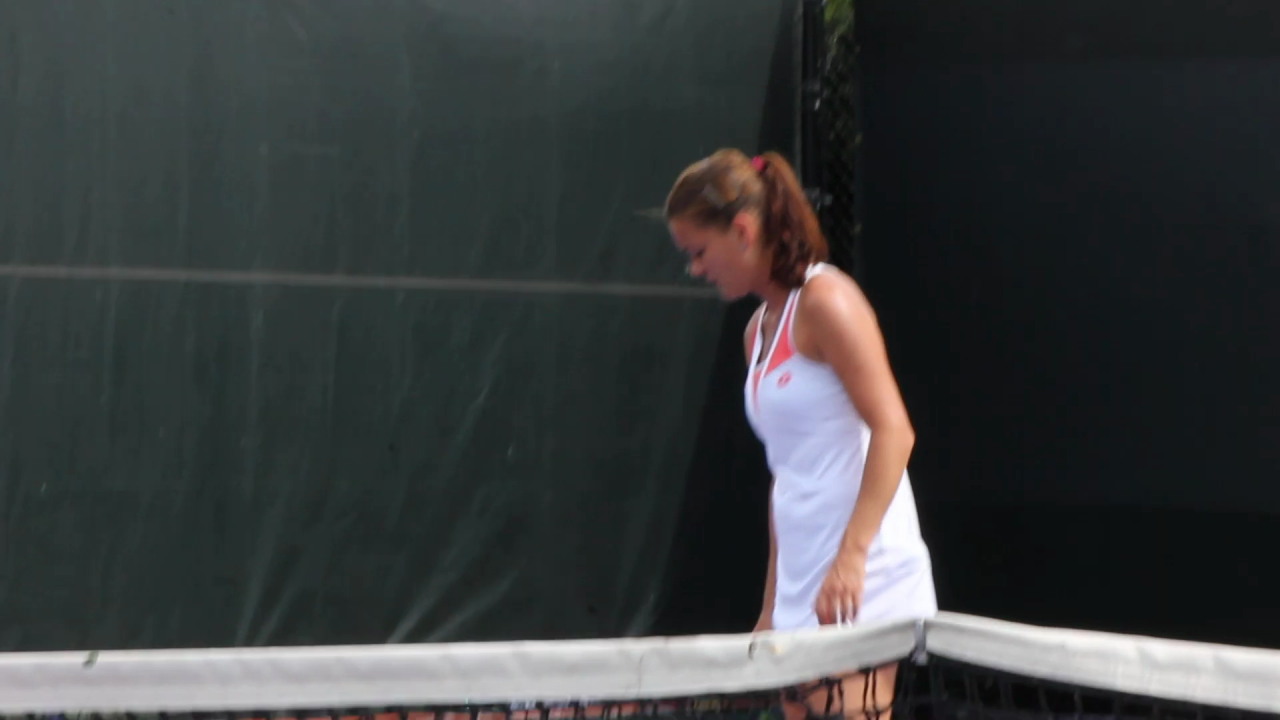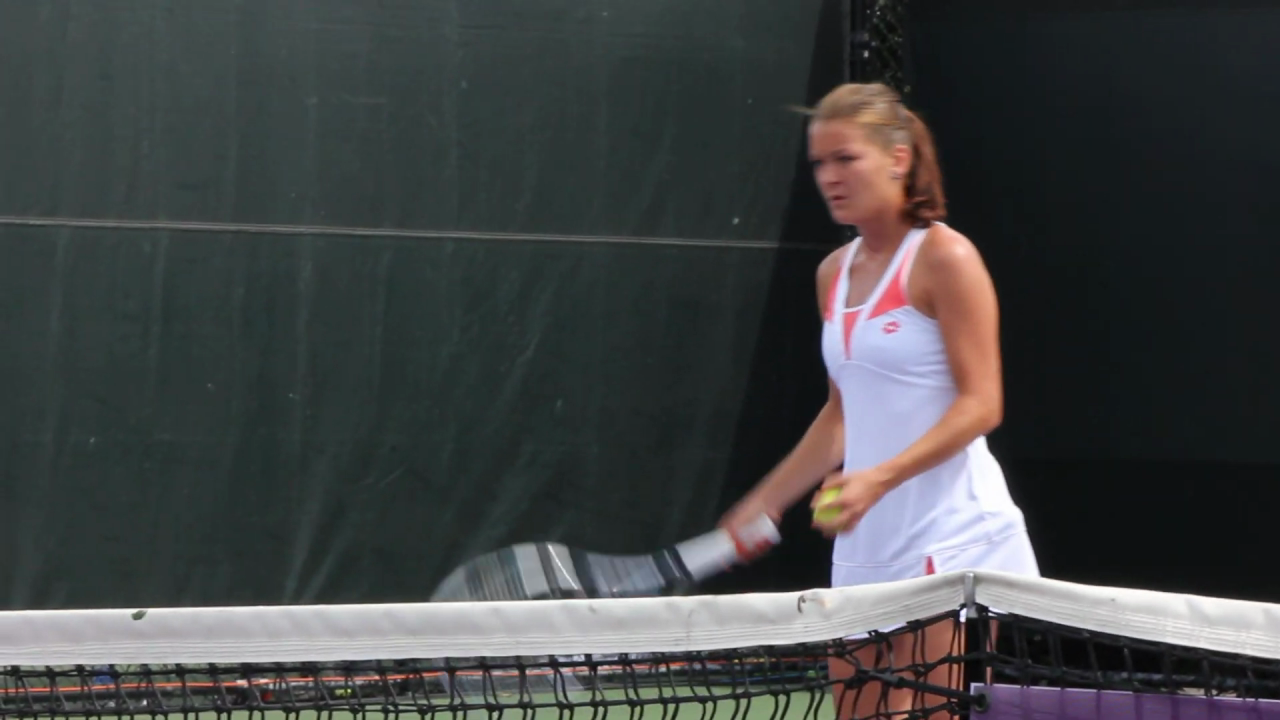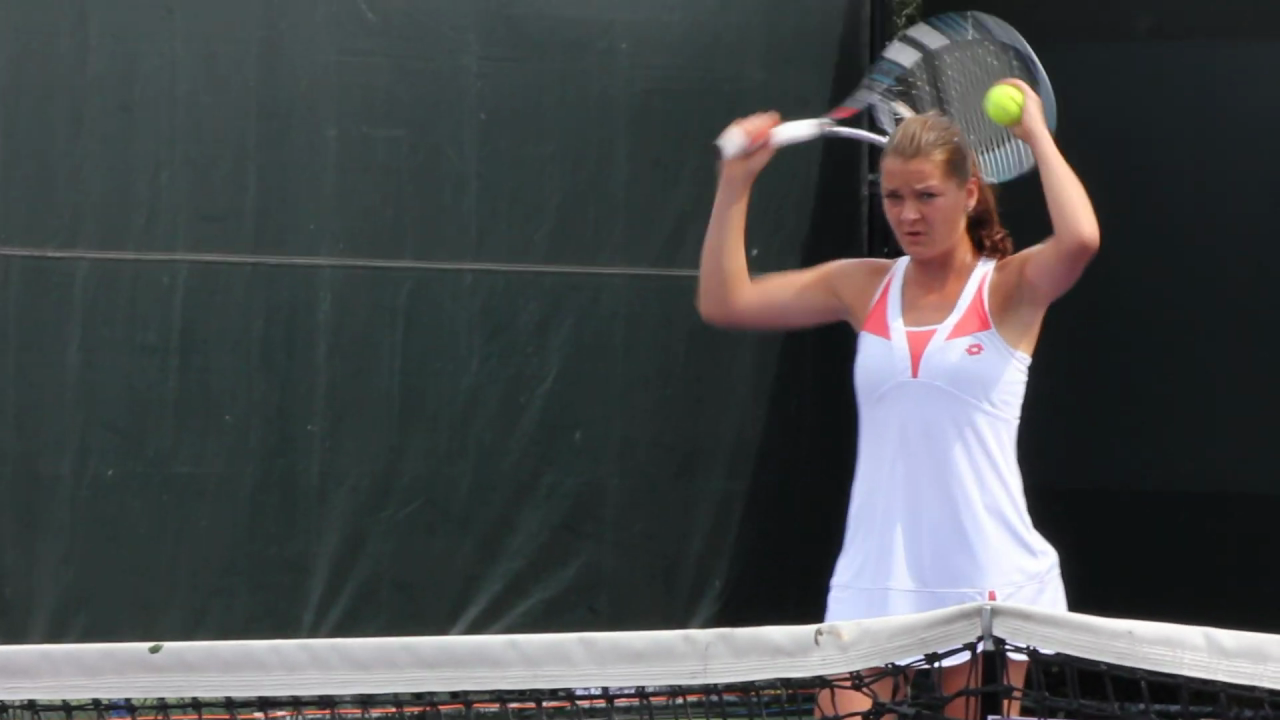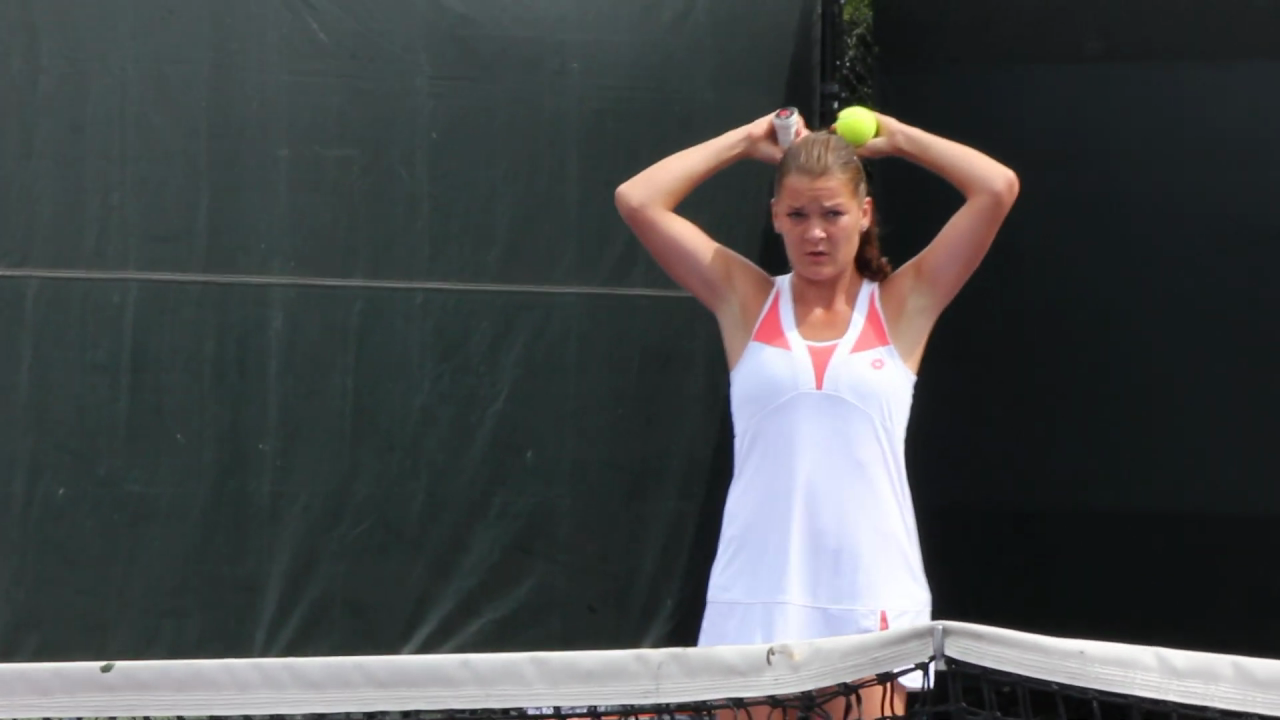
dt=0.5s
person 1, frame 1
left shoulder: (826, 300)
right shoulder: (760, 326)
left elbow: (893, 431)
left wrist: (850, 554)
right wrist: (774, 605)
left hip: (857, 579)
right hip: (806, 581)
person 1, frame 2
left shoulder: (947, 257)
right shoulder: (834, 273)
left elbow: (980, 404)
left wrist: (877, 475)
right wrist: (767, 500)
left hip: (953, 539)
right hip: (865, 545)
person 1, frame 3
left shoulder: (1014, 284)
right shoulder: (865, 285)
left elbow: (1081, 239)
right elbow: (720, 303)
left wrist: (1036, 132)
right wrist: (738, 178)
left hip: (985, 579)
right hip: (873, 579)
person 1, frame 4
left shoulder: (901, 306)
right shoulder: (744, 299)
left elbow: (999, 188)
right elbow: (635, 201)
left wrist: (895, 136)
right wrist: (745, 140)
left hip: (868, 604)
right hip: (757, 598)
